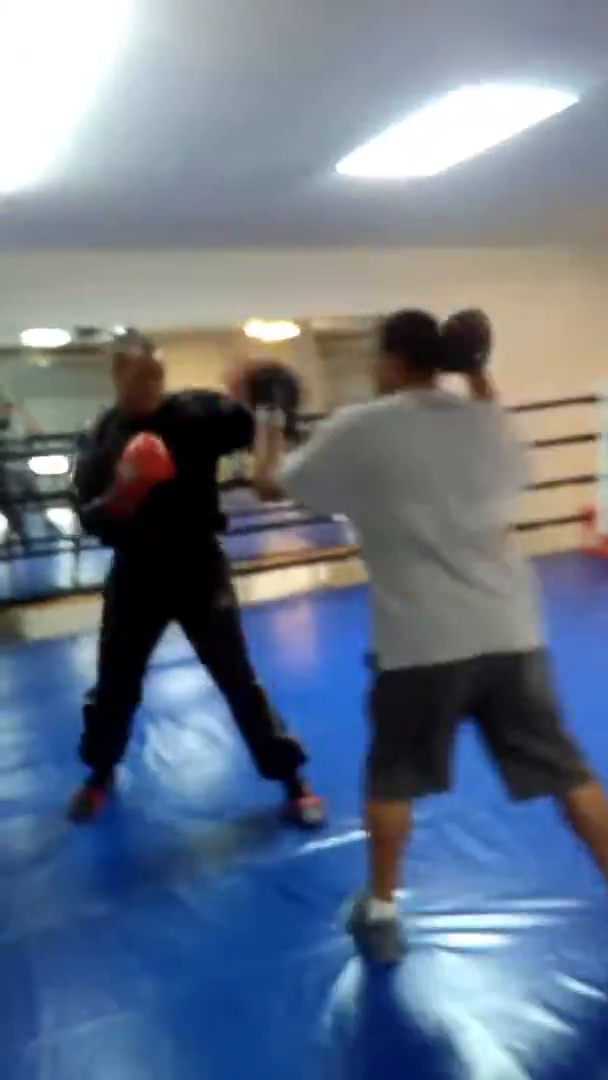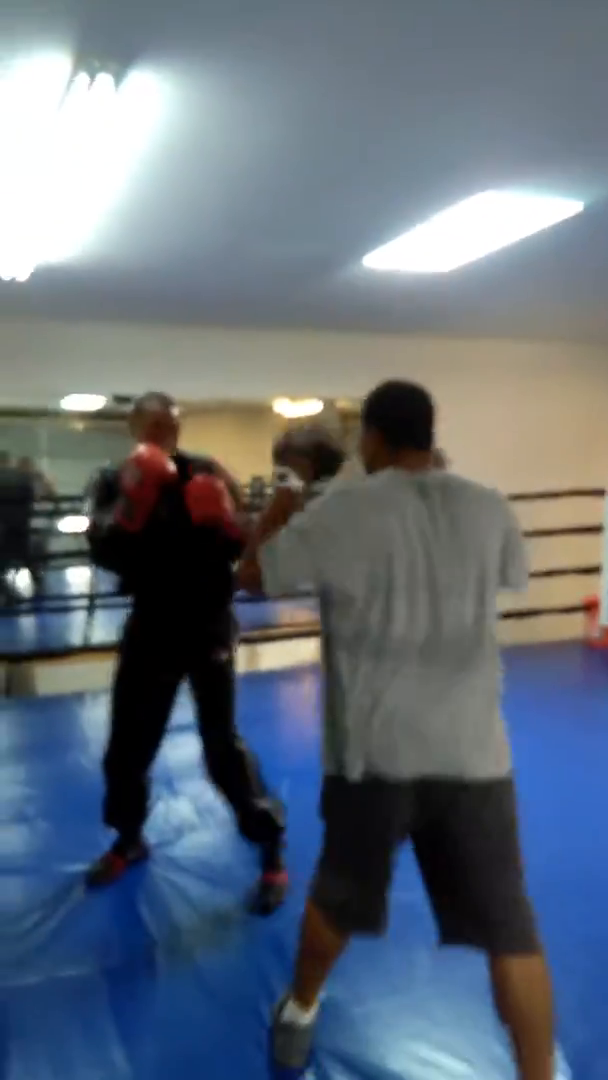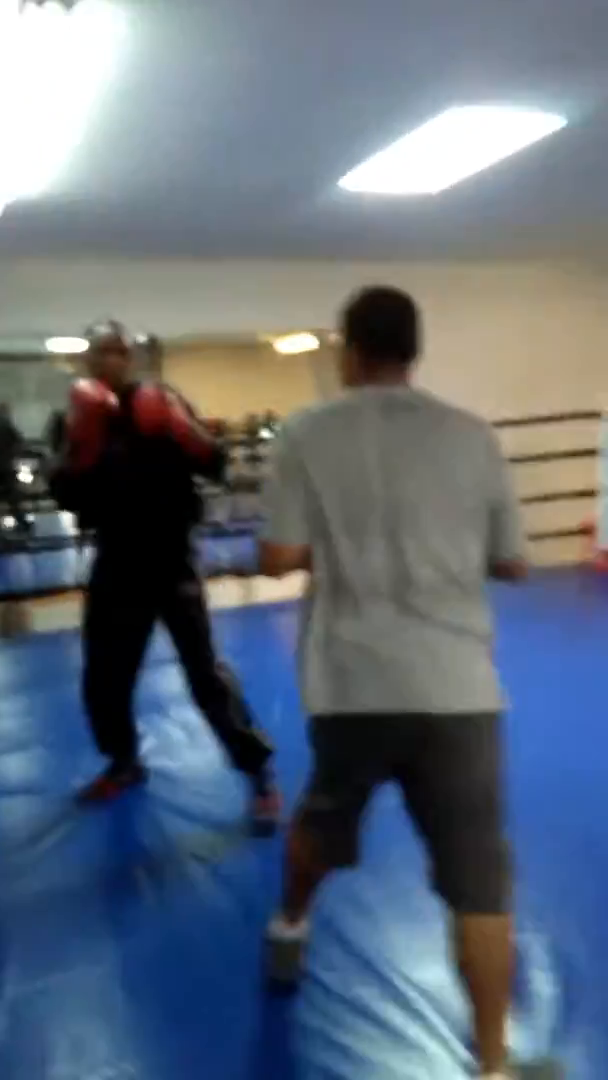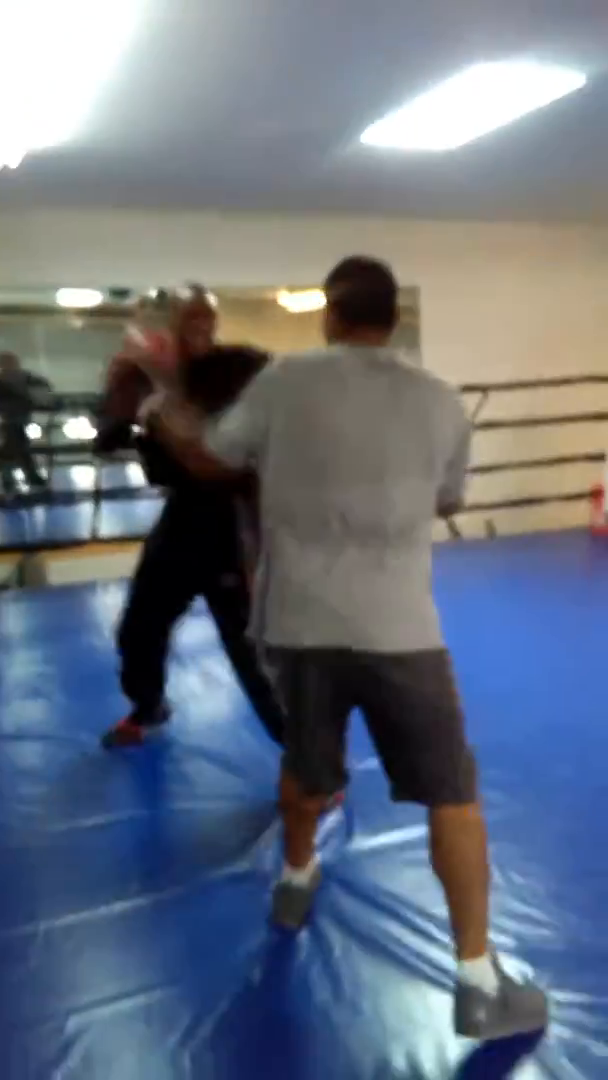
dt=1s
person 1, frame 1
left shoulder: (358, 430)
right shoulder: (484, 420)
left elbow: (275, 487)
left wrist: (270, 436)
right wrist: (480, 382)
left hip: (422, 640)
right hip: (508, 630)
left knee: (392, 776)
left ankle: (380, 914)
person 1, frame 2
left shoulder: (339, 513)
right shoulder: (483, 507)
left elbow: (254, 577)
left wrist: (280, 516)
left hip: (373, 749)
right hip: (472, 753)
left knee: (338, 895)
right knee: (509, 928)
left ankle: (295, 1019)
person 1, frame 3
left shoulder: (307, 435)
right shoulder: (471, 437)
left elbow: (278, 557)
right elbow: (509, 563)
left hip: (350, 681)
right hip: (454, 687)
left knee: (321, 821)
right knee: (478, 885)
left ankle: (285, 933)
person 1, frame 4
left shoulder: (287, 381)
right shoulder: (435, 400)
left elbow: (211, 457)
left wrist: (164, 414)
left hip: (304, 623)
right hip: (401, 627)
left knee: (307, 760)
right knee: (450, 791)
left ankle: (295, 879)
right ankle: (479, 982)
person 2, frame 1
left shoulder: (189, 411)
right shoulder: (101, 439)
left elbow: (249, 428)
right elbow: (92, 519)
right wrist: (121, 494)
left hip: (198, 565)
right hip: (141, 571)
left knee: (238, 678)
right knee: (115, 684)
left ankle: (293, 782)
right ankle: (100, 775)
person 2, frame 2
left shoulder: (205, 475)
right shoulder: (112, 481)
left elbow: (245, 545)
right elbow: (104, 547)
left wrist: (228, 521)
right wrist: (130, 502)
left hip: (207, 620)
right hip: (151, 623)
left knee: (222, 739)
right knee: (128, 741)
left ankle: (271, 853)
right ankle: (129, 840)
person 2, frame 3
left shoulder: (158, 402)
right shoulder: (75, 418)
left elbow: (215, 464)
right elbow: (66, 493)
left wrist: (184, 430)
right wrist: (81, 443)
left hip: (168, 550)
right hip: (117, 557)
left knee: (202, 665)
right knee: (104, 672)
left ankle: (258, 773)
right ankle: (124, 761)
person 2, frame 4
left shoulder: (241, 366)
right shoulder: (153, 378)
right elbow: (108, 437)
right wrist: (124, 386)
left hip: (227, 518)
right hip: (180, 513)
left knee: (245, 649)
right knee: (138, 630)
right ankle: (148, 706)
